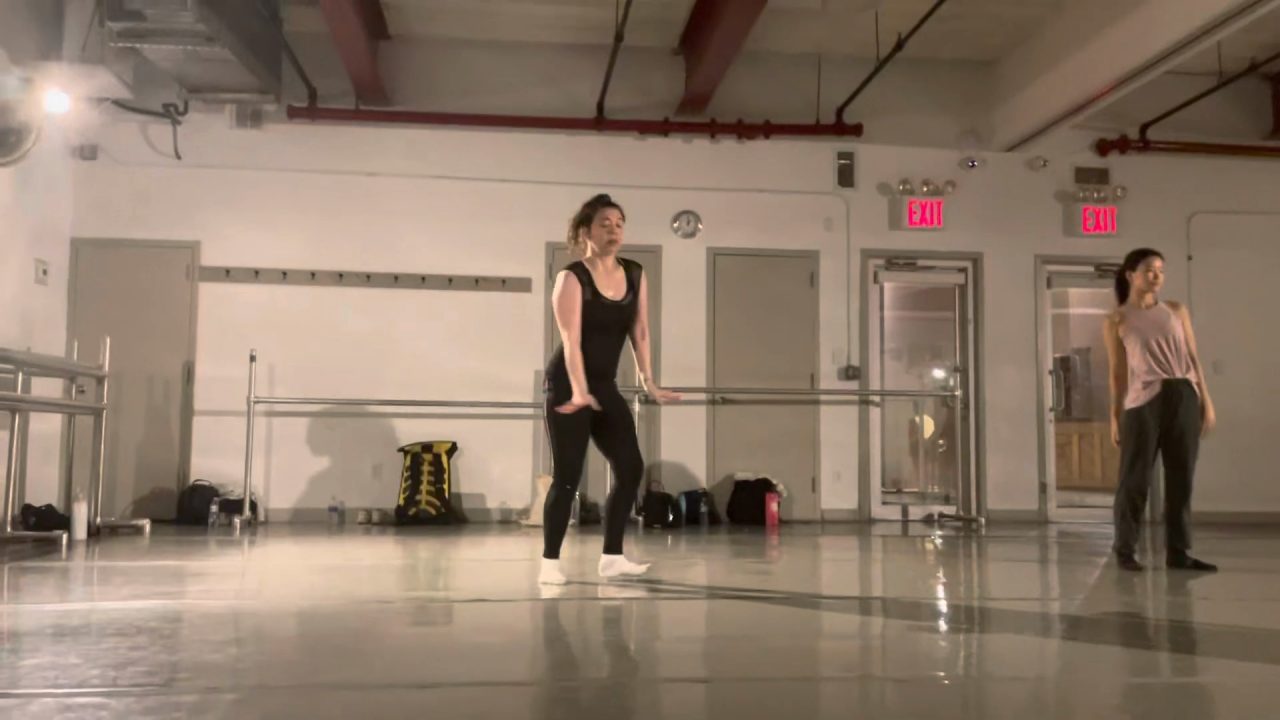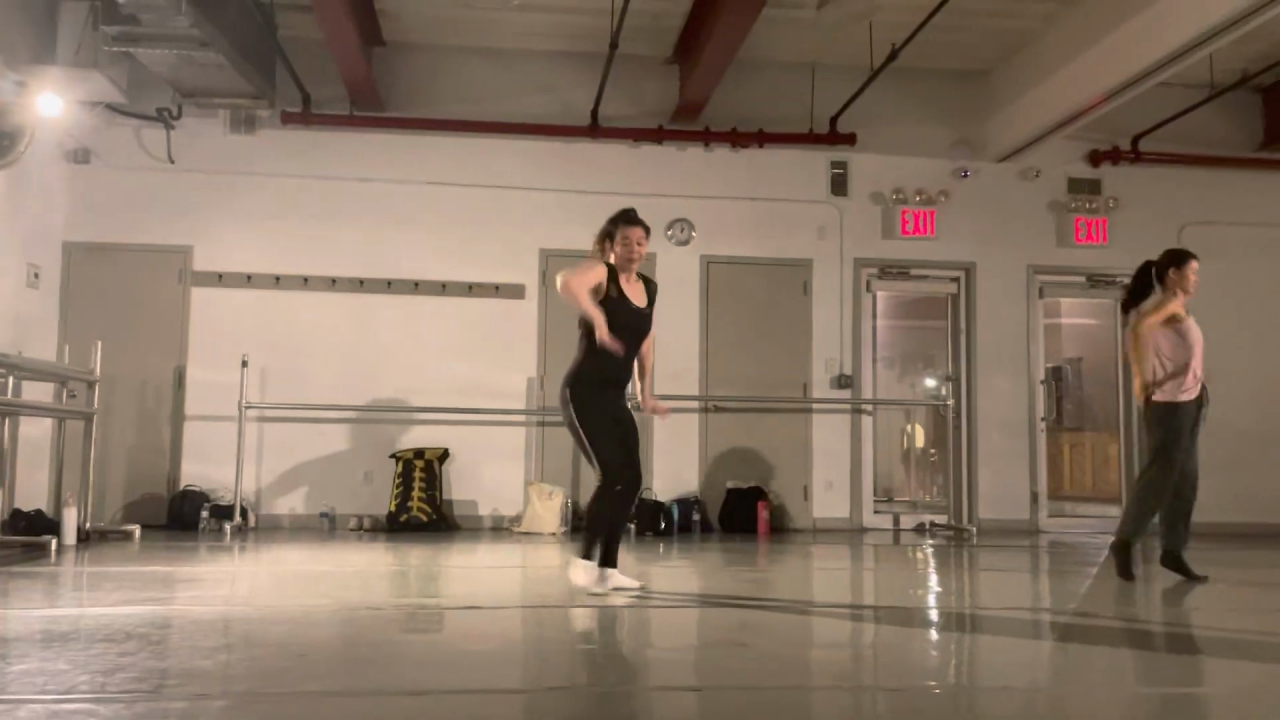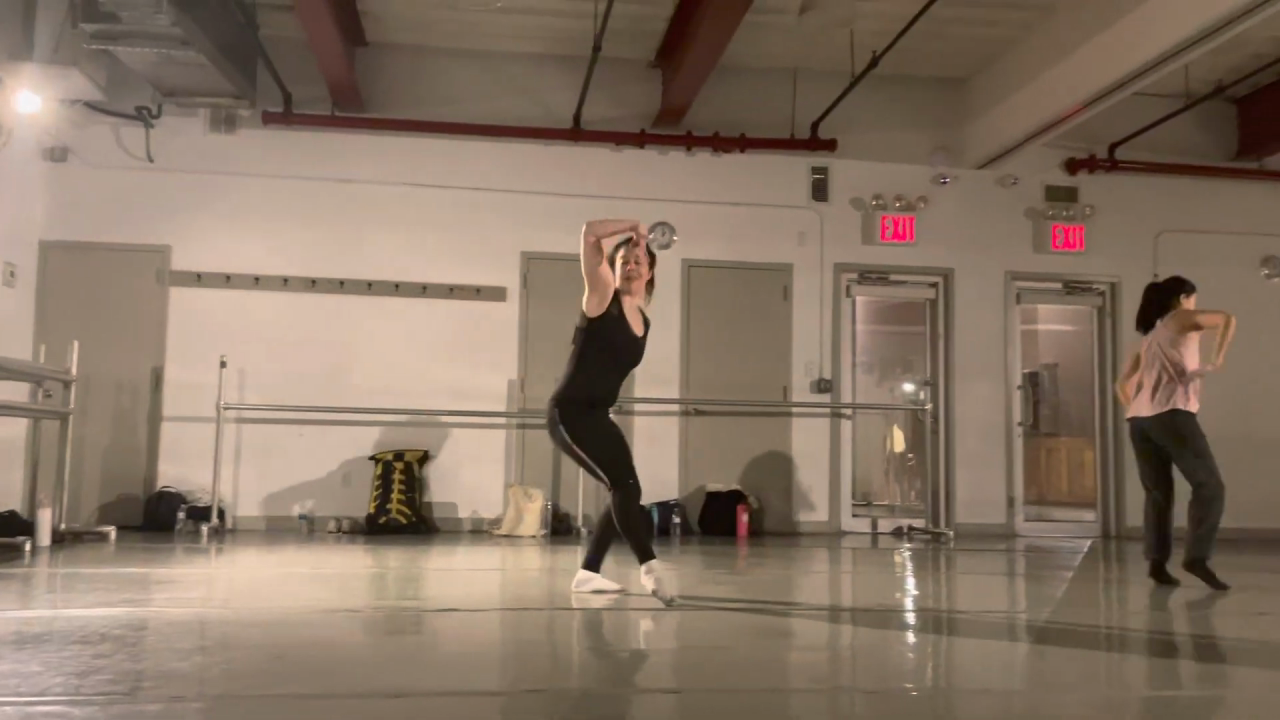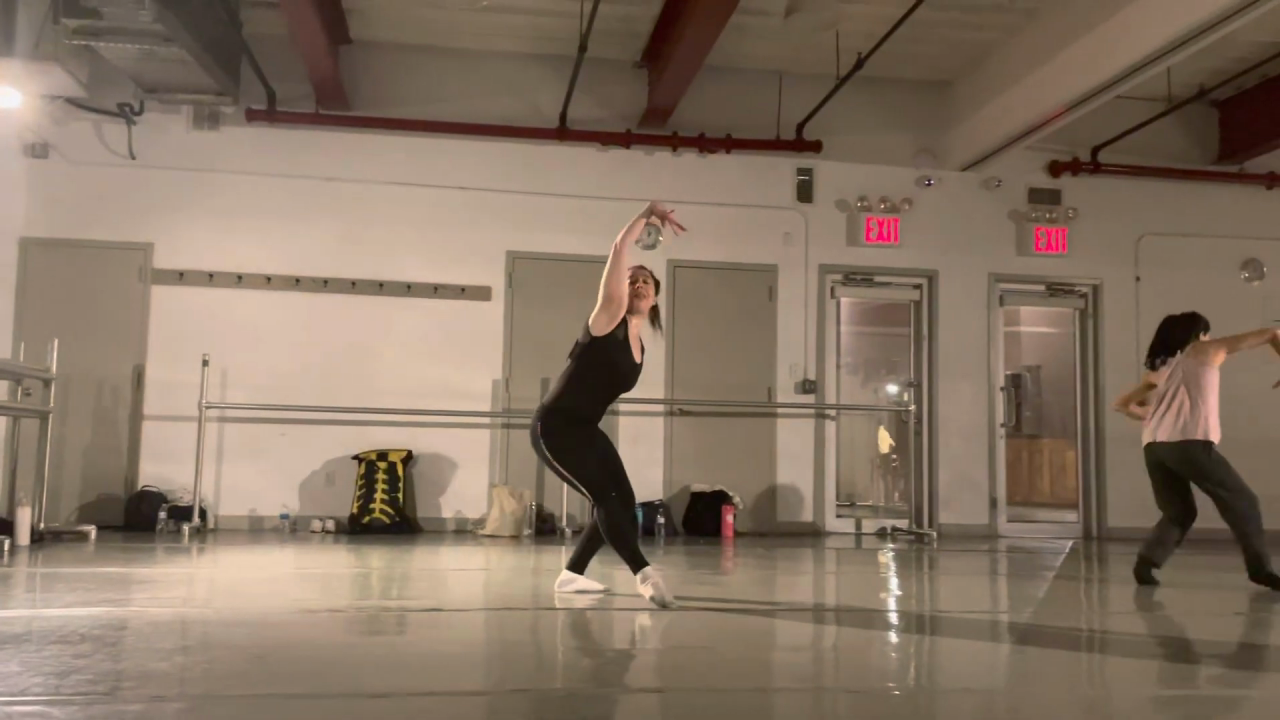
dt=0.3s
person 1, frame 1
left shoulder: (634, 274)
right shoulder: (571, 278)
left elbow: (639, 330)
right elbow: (571, 340)
left wrist: (648, 381)
right wrist: (578, 392)
left hip: (606, 387)
right hip: (570, 389)
left knee: (631, 467)
right knee: (567, 477)
left ankle: (612, 557)
right ankle: (550, 561)
person 1, frame 2
left shoulder: (649, 288)
right shoulder: (599, 275)
right elbow: (565, 283)
left wrist: (647, 392)
right wrist: (598, 318)
left hip: (615, 397)
right hip: (583, 392)
left knee: (630, 481)
right knee: (614, 477)
left ankle: (606, 567)
right ankle: (583, 560)
person 1, frame 3
left shoulder: (642, 320)
right shoulder: (602, 295)
right elbow: (589, 232)
right wrist: (631, 229)
left hip: (597, 415)
right hip: (570, 412)
left knee: (626, 489)
right knee: (624, 484)
left ankle: (589, 573)
right ankle: (650, 568)
person 1, frame 4
left shoulder: (638, 346)
right shoulder: (609, 317)
right elbow: (618, 254)
right wrist: (647, 214)
left hip: (587, 431)
right hip: (554, 429)
left knee: (623, 501)
right knee: (606, 497)
left ankle: (571, 574)
right ankle: (645, 575)
person 2, frame 1
left shoulder: (1177, 311)
right shoulder: (1117, 320)
left elbow: (1193, 360)
right elbow: (1118, 372)
left wrist: (1207, 402)
right wrist: (1115, 416)
left hip: (1184, 398)
right hip: (1144, 402)
left knee: (1182, 477)
right knee: (1135, 478)
left ankle: (1177, 550)
right ankle: (1125, 549)
person 2, frame 2
left shoulder: (1181, 310)
right shoulder: (1169, 304)
right elbow: (1136, 327)
right wrist: (1140, 378)
left hip: (1186, 403)
right hip: (1172, 402)
left knee: (1185, 479)
right knee: (1160, 476)
left ankle: (1173, 552)
right ankle: (1124, 542)
person 2, frame 3
left shoulder: (1148, 338)
right shoulder: (1184, 319)
left elbow: (1122, 384)
right elbow: (1227, 318)
right wrist: (1216, 362)
left hip: (1139, 420)
right hip: (1172, 415)
left knee: (1158, 492)
right knee: (1209, 485)
left ankle: (1156, 561)
right ankle: (1197, 558)
person 2, frame 4
left shoulder: (1159, 371)
right shoulder: (1208, 350)
left elbow: (1121, 404)
left hip: (1154, 447)
right hip: (1191, 443)
left knee: (1179, 513)
right knee: (1242, 502)
left ankle: (1145, 563)
